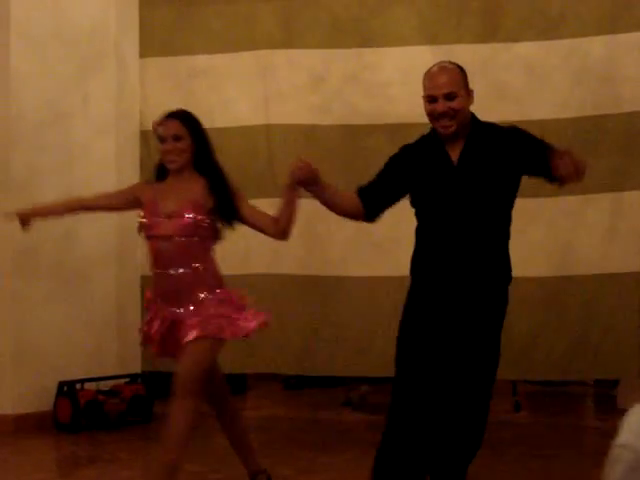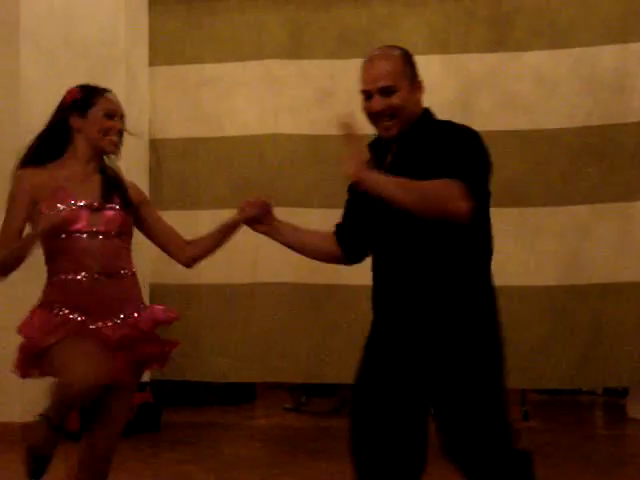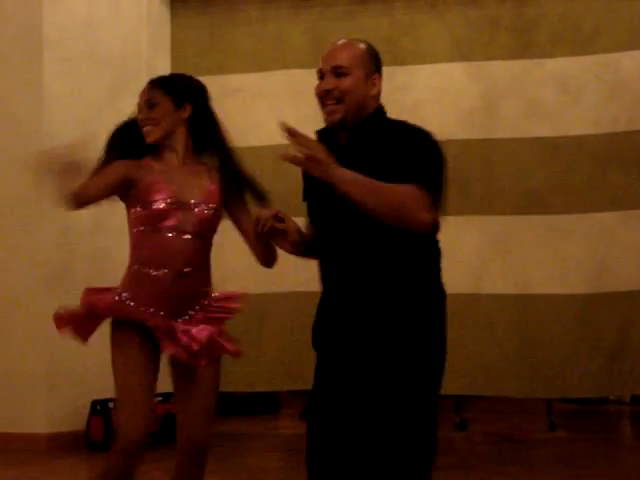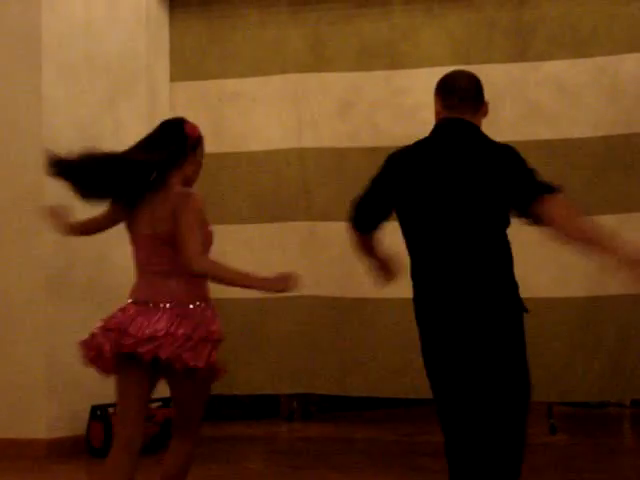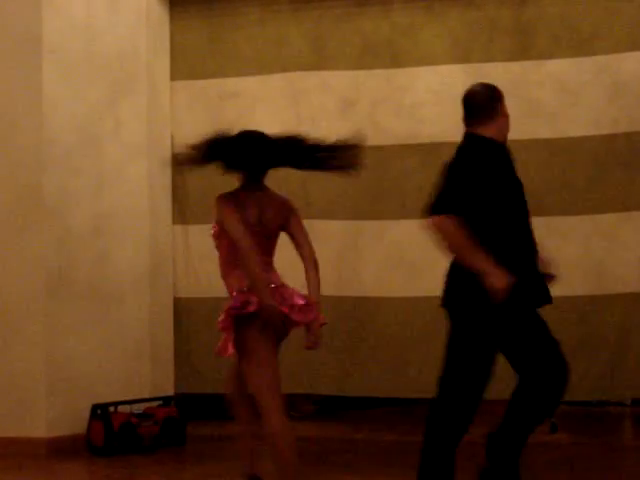
dt=0.7s
person 1, frame 1
left shoulder: (505, 143)
right shoulder: (410, 157)
left elbow: (563, 166)
right elbow: (361, 206)
left wrist: (566, 164)
right wrist: (316, 186)
left hip: (484, 291)
right hip: (429, 289)
left knee: (469, 397)
right knee: (414, 390)
person 1, frame 2
left shoulder: (455, 143)
right shoulder: (373, 166)
left elbow: (455, 204)
right elbow: (345, 248)
left wrist: (371, 180)
right wrist: (271, 226)
left hip: (460, 330)
right hip: (394, 332)
person 1, frame 3
left shoulder: (410, 145)
right shoulder: (334, 150)
left elbow: (419, 215)
left wrist: (334, 174)
right wrist: (290, 235)
left hip: (402, 337)
right hip: (343, 335)
person 1, frame 4
left shoulder: (405, 162)
right shoulder: (498, 158)
left elbow: (360, 224)
right elbow: (545, 207)
left wrist: (378, 259)
left hip: (436, 311)
right hip: (491, 307)
left knee: (462, 424)
right knee: (503, 425)
person 1, frame 5
left shoulder: (492, 160)
right shoulder: (478, 163)
right elbow: (443, 219)
left wrist: (528, 256)
right wrist: (489, 269)
left hip: (505, 298)
right hip: (484, 298)
left knee: (549, 374)
right knee: (457, 401)
person 2, frame 1
left shoulder: (216, 192)
right shoulder: (145, 193)
left elbow: (278, 230)
right elbow: (85, 202)
left wrist: (291, 189)
right wrist: (35, 212)
left hip: (207, 304)
right hip: (169, 310)
left knee: (185, 390)
right knee: (216, 395)
person 2, frame 2
left shoulder: (124, 187)
right shoulder: (33, 180)
left elbow: (187, 255)
left wrist: (238, 220)
right wrist: (40, 232)
left hip: (125, 324)
right hip: (68, 320)
right knee: (86, 380)
right ankle: (45, 430)
person 2, frame 3
left shoulder: (221, 178)
right shoulder: (131, 170)
left elbow: (266, 258)
right elbow: (78, 199)
left hip: (195, 320)
right hip: (137, 317)
left knee: (195, 444)
right knee: (132, 437)
person 2, frame 4
left shoulder: (130, 200)
right shoulder: (185, 202)
left elbow: (85, 227)
right elbow: (199, 266)
left wrist: (61, 220)
right wrist: (262, 283)
left hip: (136, 323)
right hip: (181, 326)
left knee: (126, 442)
right knee: (186, 431)
person 2, frame 5
left shoulder: (227, 202)
right shoulder: (284, 205)
left elbow: (247, 250)
right elbow: (310, 258)
left wrist: (268, 301)
right wrist: (312, 310)
left hip: (252, 307)
right hip: (269, 304)
left knee: (270, 409)
right knee: (239, 391)
